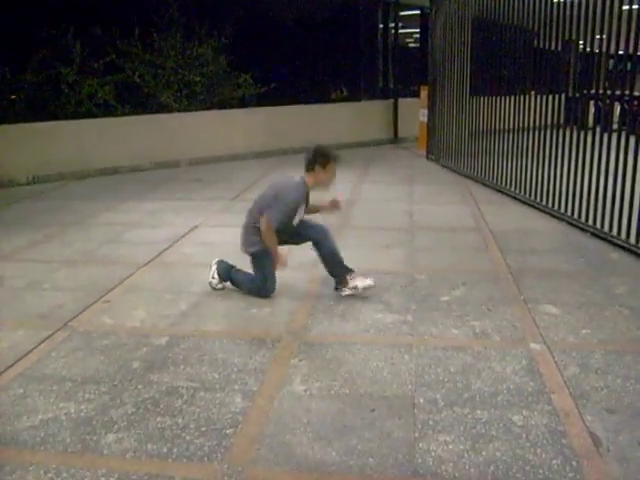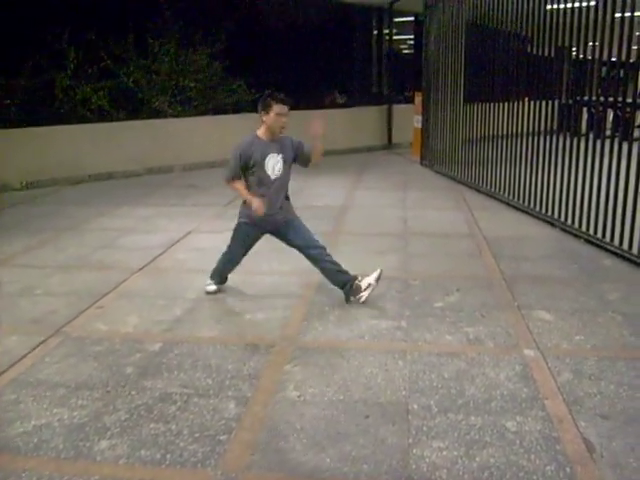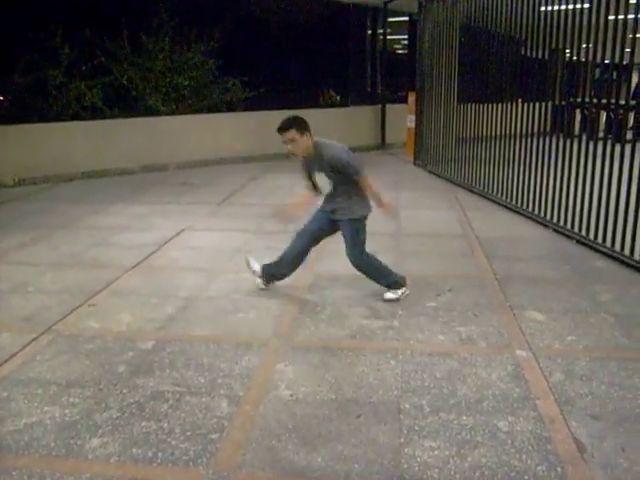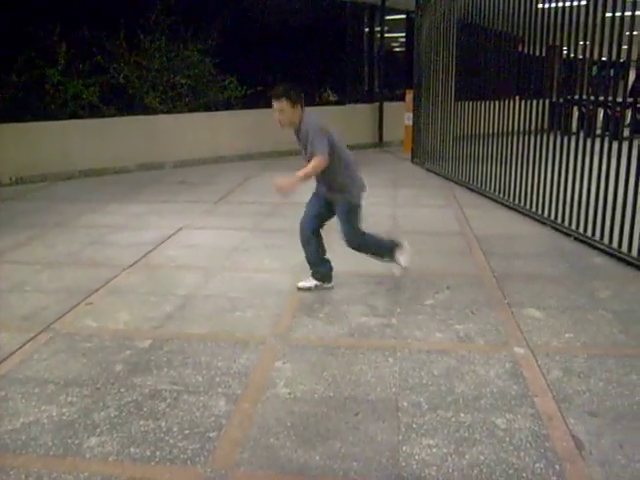
dt=0.5s
person 1, frame 1
left shoulder: (302, 185)
right shoulder: (291, 194)
left elbow: (302, 209)
right elbow: (266, 226)
left wrist: (324, 208)
right wrist: (276, 254)
right hip: (257, 235)
left knee: (319, 233)
right knee: (264, 290)
left ankle: (346, 281)
right ankle: (222, 270)
person 1, frame 2
left shoulder: (288, 144)
right shoulder: (246, 147)
left elbow: (313, 159)
right elbow: (232, 179)
left wrist: (317, 138)
right wrist: (251, 200)
left hip: (282, 214)
right hip: (253, 216)
left knee: (314, 249)
right knee: (233, 256)
left ankle: (352, 287)
right ankle: (216, 279)
person 1, frame 3
left shoulder: (332, 153)
right shoulder: (306, 159)
left elbow: (361, 177)
right elbow: (312, 191)
left wrist: (379, 201)
right wrist: (293, 207)
left hip: (354, 205)
right hip: (334, 202)
left knee: (356, 256)
right knee: (303, 238)
left ankle: (397, 285)
right ankle: (270, 274)
person 1, frame 4
left shoulder: (311, 126)
right shoulder: (301, 126)
left elbow: (321, 160)
left wrist: (294, 180)
left hip: (345, 188)
right hip: (326, 187)
left knee: (353, 238)
right knee: (307, 228)
left ankle: (395, 249)
right ankle: (321, 275)
